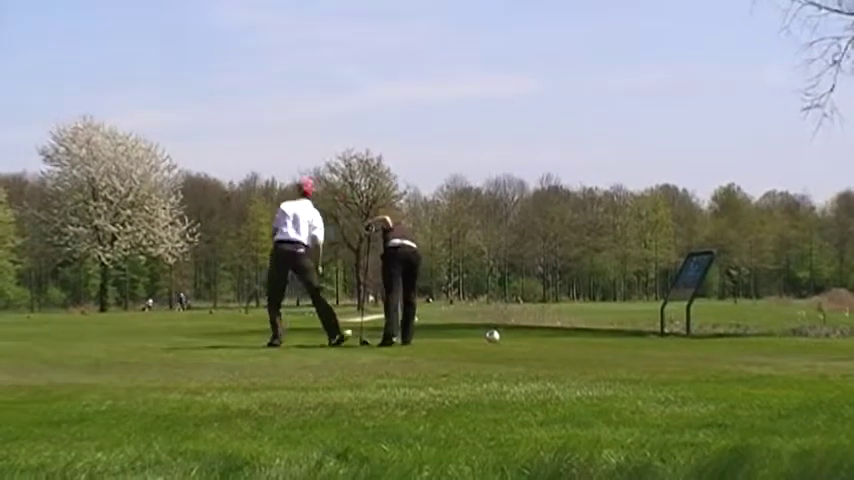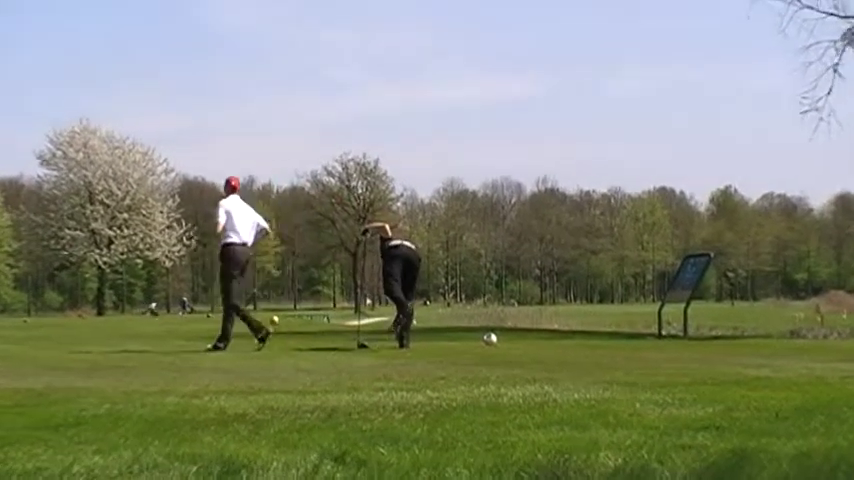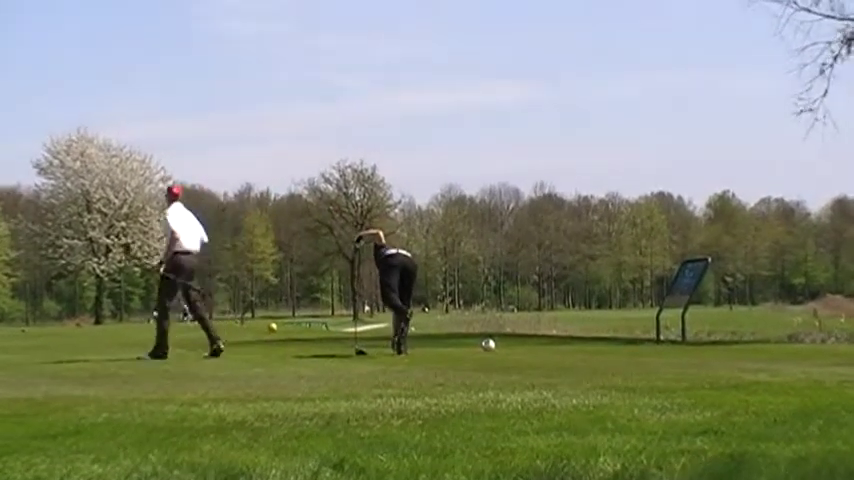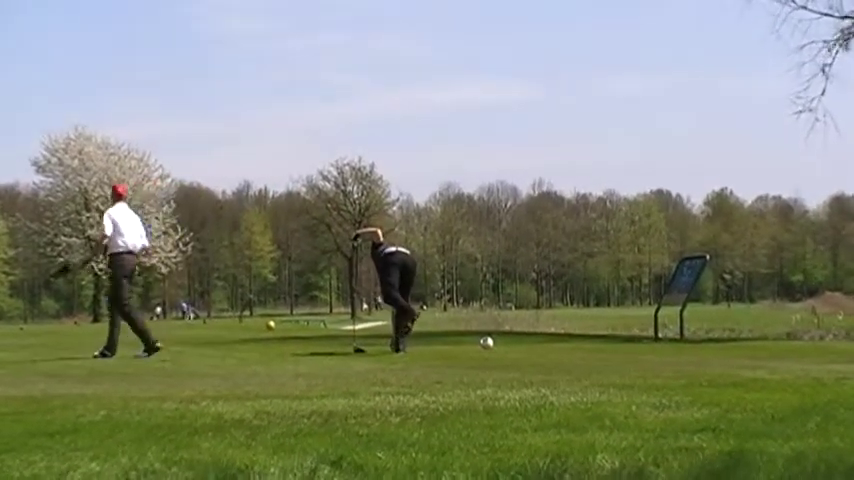
dt=0.7s
person 1, frame 1
left shoulder: (284, 206)
right shoulder: (314, 213)
left elbow: (274, 232)
right elbow: (319, 241)
right wrist: (319, 263)
left hip: (280, 249)
right hip: (301, 251)
left knee: (274, 294)
right knee: (315, 292)
left ankle: (276, 337)
right ankle: (334, 334)
person 1, frame 2
left shoulder: (224, 203)
right shoulder: (247, 208)
left elbow: (219, 229)
right elbow: (266, 228)
left hip: (231, 251)
right hip: (245, 251)
left knee: (231, 300)
right knee: (230, 298)
left ankle: (260, 330)
right ankle: (223, 340)
person 1, frame 3
left shoulder: (171, 212)
right shoulder: (189, 214)
left elbow: (175, 235)
right elbow: (203, 239)
left wrist: (164, 260)
left hip: (176, 260)
right hip: (191, 260)
left knee: (164, 305)
right knee: (194, 303)
left ankle: (160, 350)
right ankle: (214, 340)
person 1, frame 4
left shoulder: (111, 213)
right shoulder: (134, 216)
left elbow: (105, 238)
right elbow: (144, 244)
left hip: (118, 260)
right hip: (132, 260)
left knee: (124, 306)
right knee: (115, 304)
left ankle: (150, 342)
right ankle: (110, 348)
person 2, frame 1
left shoulder: (390, 229)
left elbow: (386, 219)
left wrist: (371, 223)
left hip: (394, 250)
right hip: (413, 252)
left knee: (392, 292)
right knee: (410, 297)
left ankle: (390, 334)
right ankle: (407, 337)
person 2, frame 2
left shoulder: (387, 242)
left elbow: (385, 227)
left wrist: (368, 228)
left hip: (394, 252)
right hip: (413, 255)
left knee: (391, 285)
right knee: (408, 297)
left ankle: (403, 305)
right ankle: (404, 339)
person 2, frame 3
left shoulder: (381, 251)
left elbow: (379, 233)
left wrist: (361, 236)
left hip: (392, 261)
right hip: (410, 262)
left knee: (388, 295)
right knee: (404, 303)
left ankle: (404, 312)
right ankle: (402, 345)
person 2, frame 4
left shoulder: (379, 249)
left elbow: (377, 231)
left wrist: (359, 233)
left hip: (391, 259)
right hip: (409, 260)
left knee: (389, 293)
right knee: (402, 299)
left ankle: (410, 312)
right ankle: (400, 342)
